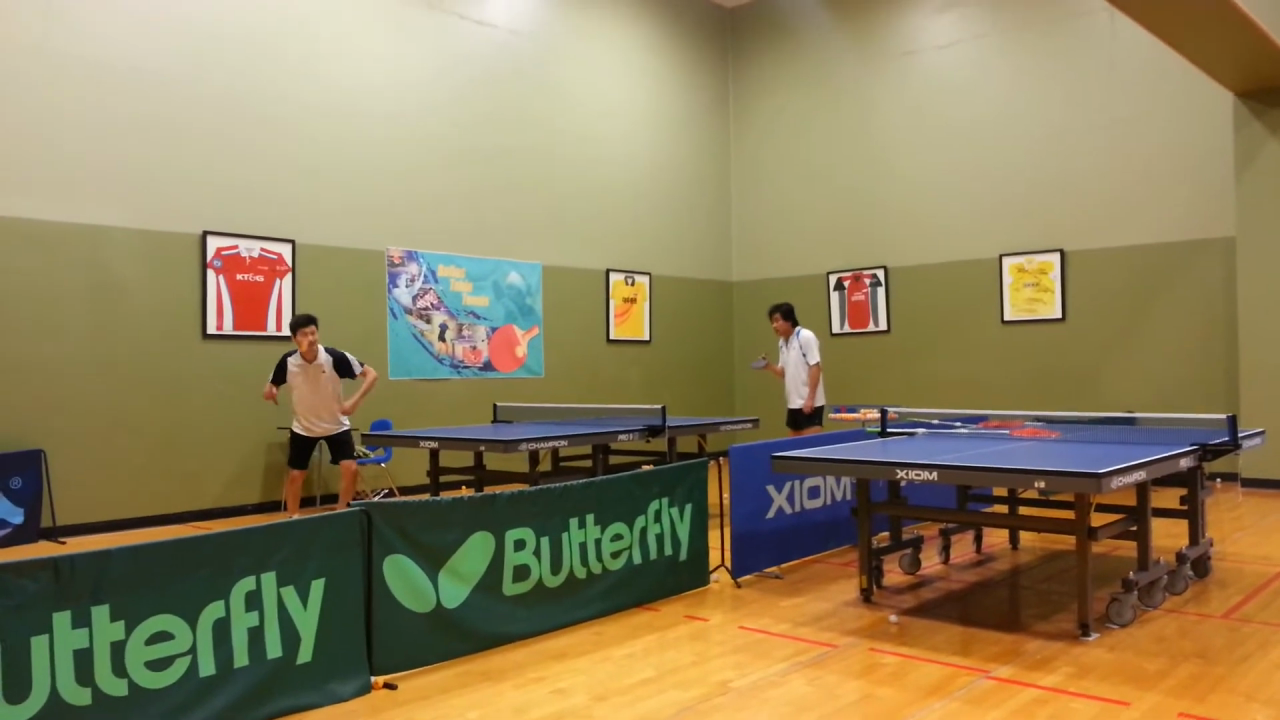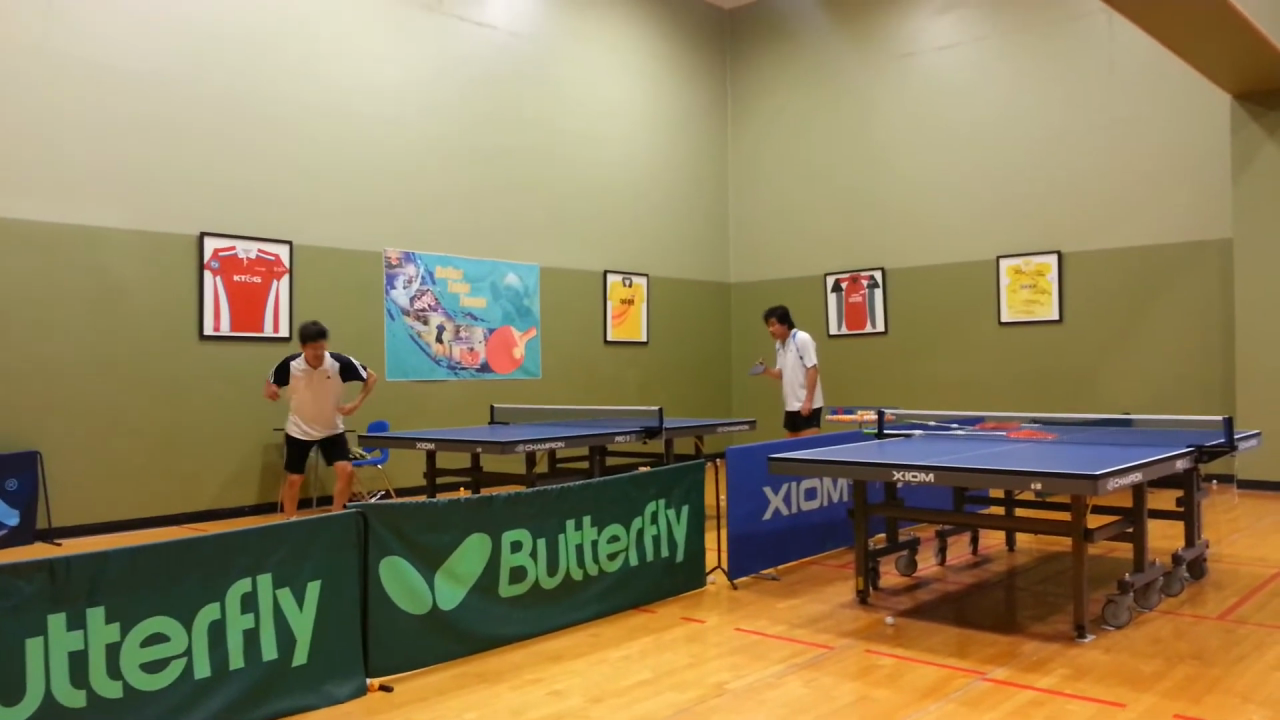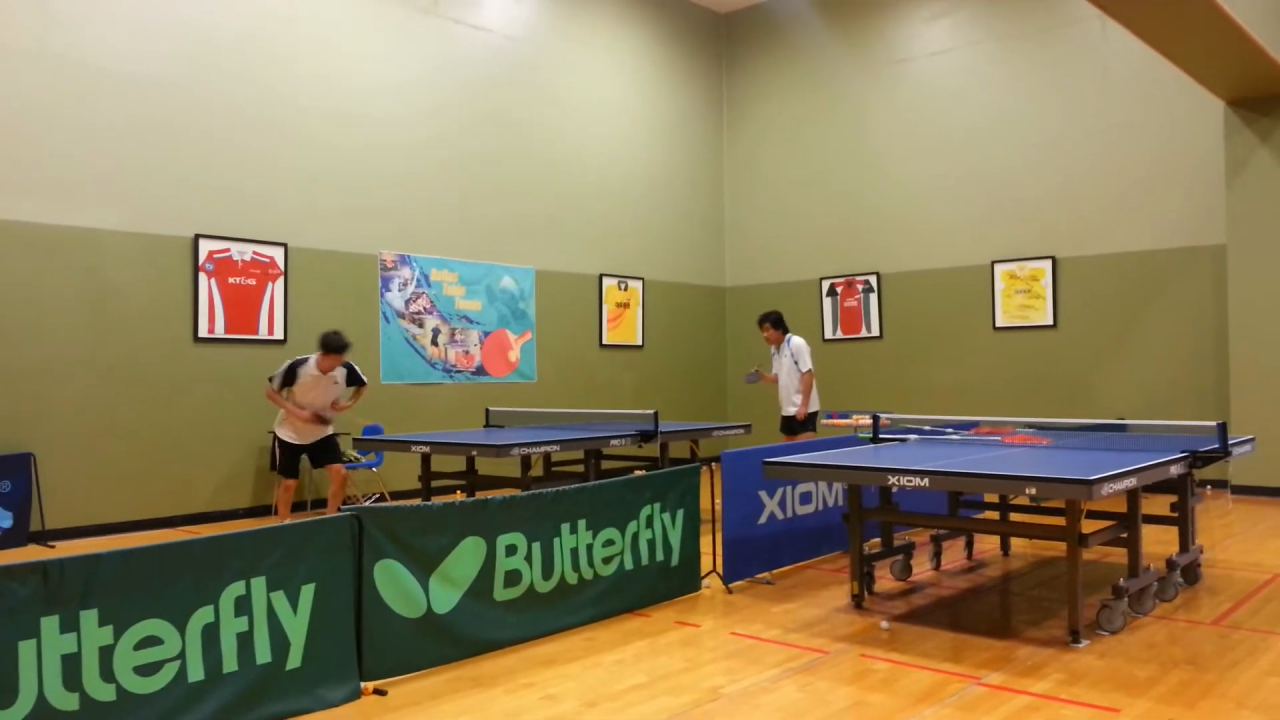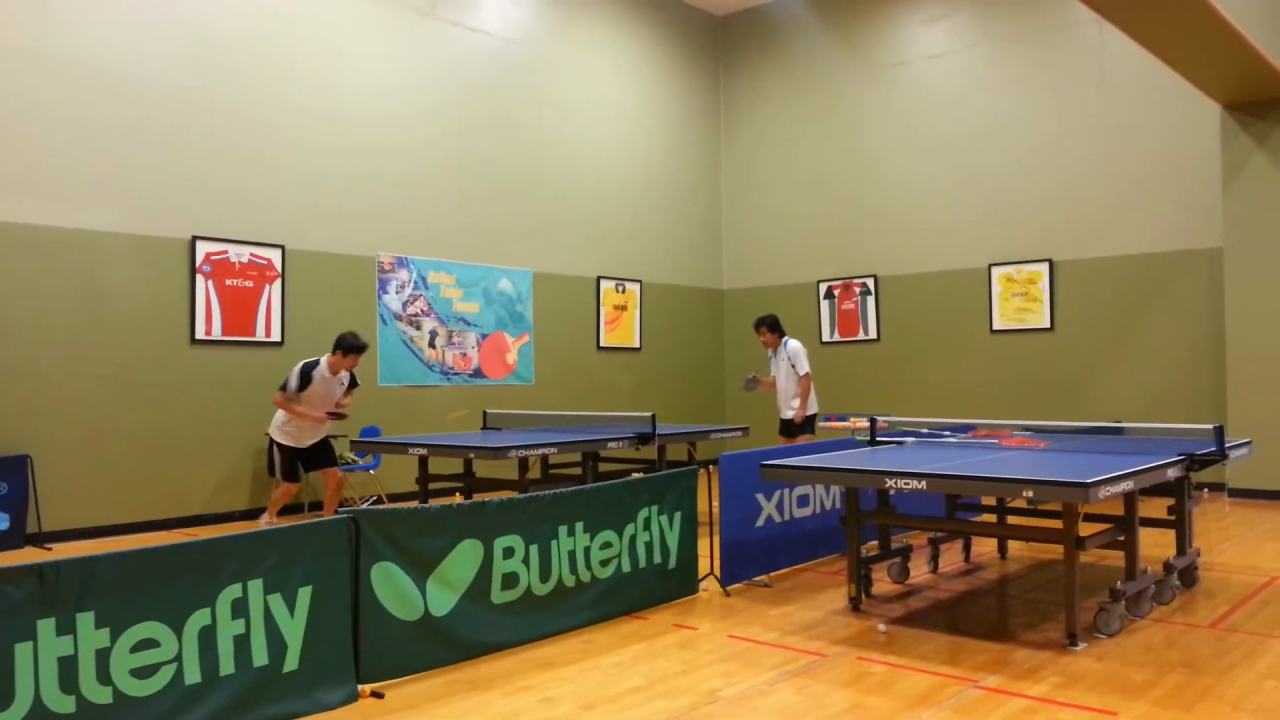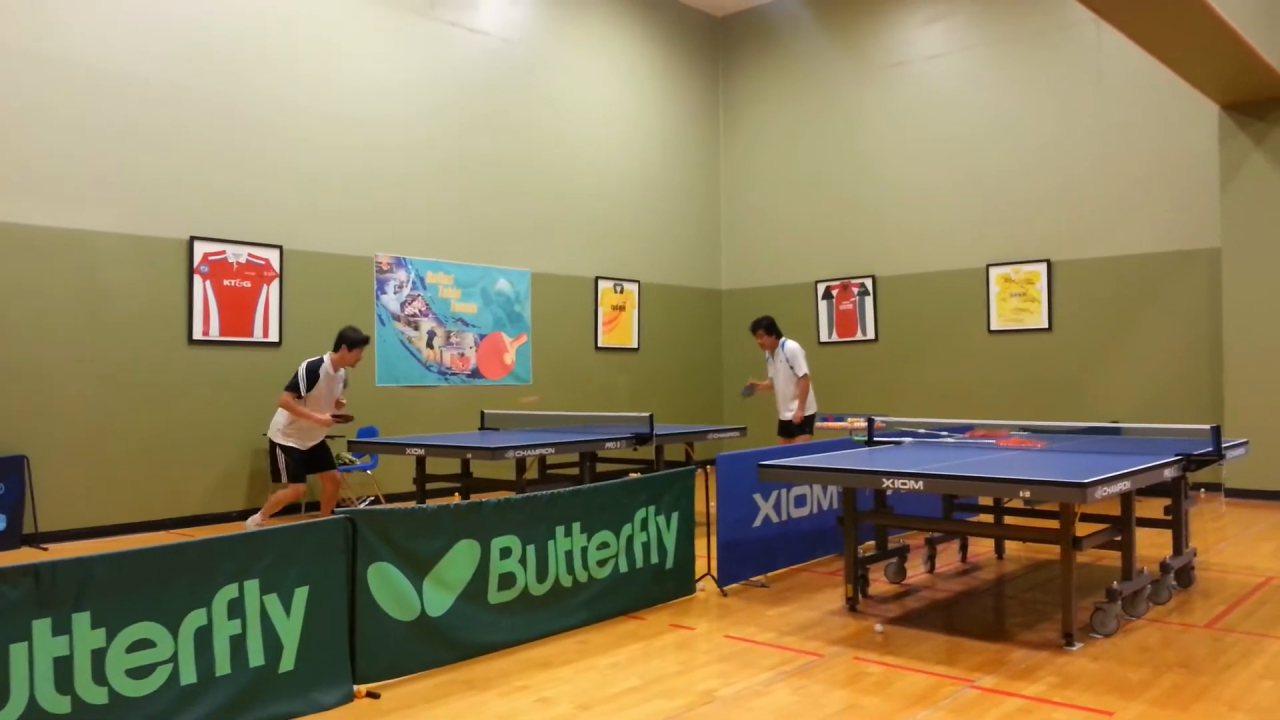
dt=0.1s
person 1, frame 1
left shoulder: (336, 358)
right shoulder: (287, 361)
left elbow: (371, 374)
right elbow: (273, 384)
left wrist: (354, 401)
right wrist: (270, 391)
left hip: (337, 425)
right hip: (303, 427)
left knee: (350, 469)
right knee: (296, 475)
right ankle: (292, 519)
person 1, frame 2
left shoulder: (341, 363)
right shoulder: (289, 364)
left elbow: (371, 377)
right elbow: (271, 384)
left wrist: (355, 403)
right wrist: (272, 390)
left hip: (331, 428)
right hip: (298, 429)
left knee: (345, 471)
right knee: (294, 479)
right ankle: (290, 521)
person 1, frame 3
left shoulder: (347, 370)
right shoulder: (296, 367)
left elbow: (362, 385)
right elbow: (271, 392)
left wrist: (348, 403)
right wrist: (296, 412)
left hip: (322, 433)
right hip: (290, 432)
left knee: (339, 474)
right knee: (289, 483)
right ankle: (283, 523)
person 1, frame 4
left shoulder: (346, 373)
right shoulder: (307, 370)
left elbow: (350, 390)
right elbow: (279, 400)
left wrist: (344, 402)
right wrist: (310, 416)
left hip: (316, 436)
right hip: (286, 435)
left knee: (336, 477)
right knee: (289, 487)
right ankle: (269, 518)
person 1, frame 5
left shoulder: (342, 373)
right shoulder: (311, 369)
right elbow: (285, 401)
left wrist: (338, 403)
right wrist: (317, 417)
left hip: (312, 438)
right hip: (287, 437)
left knee: (333, 479)
right knee: (294, 489)
right ankle: (258, 519)
